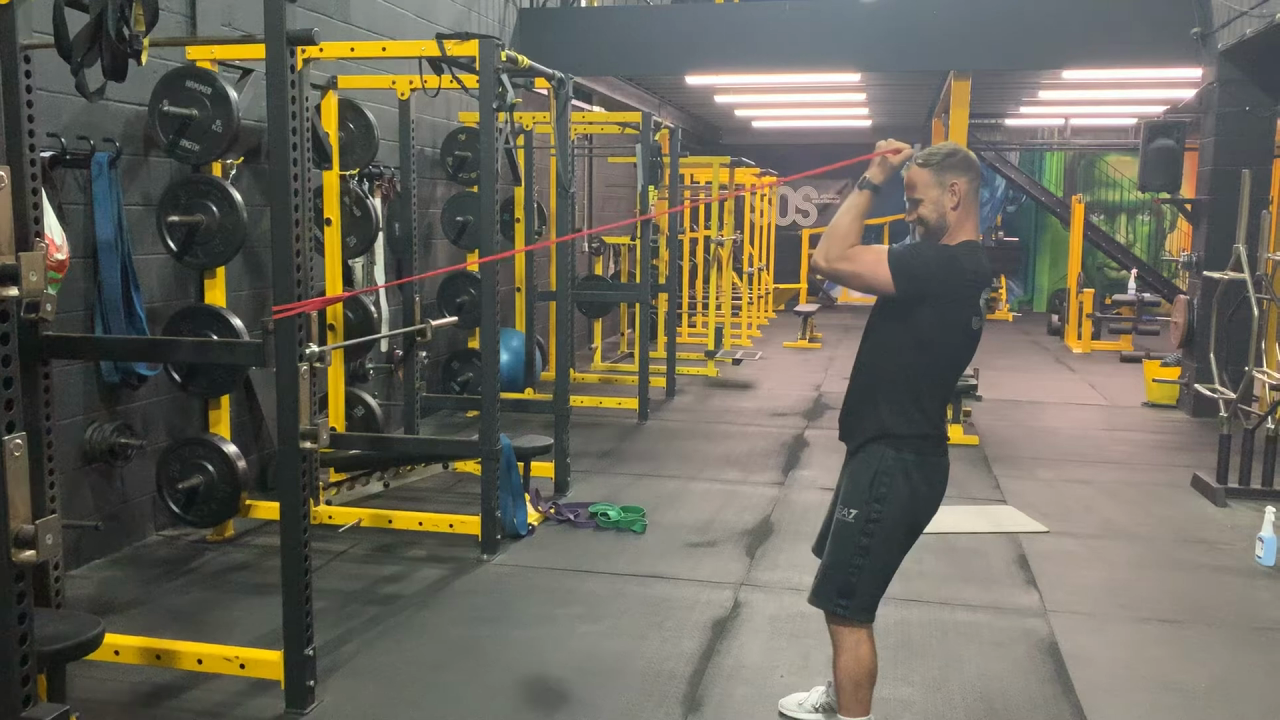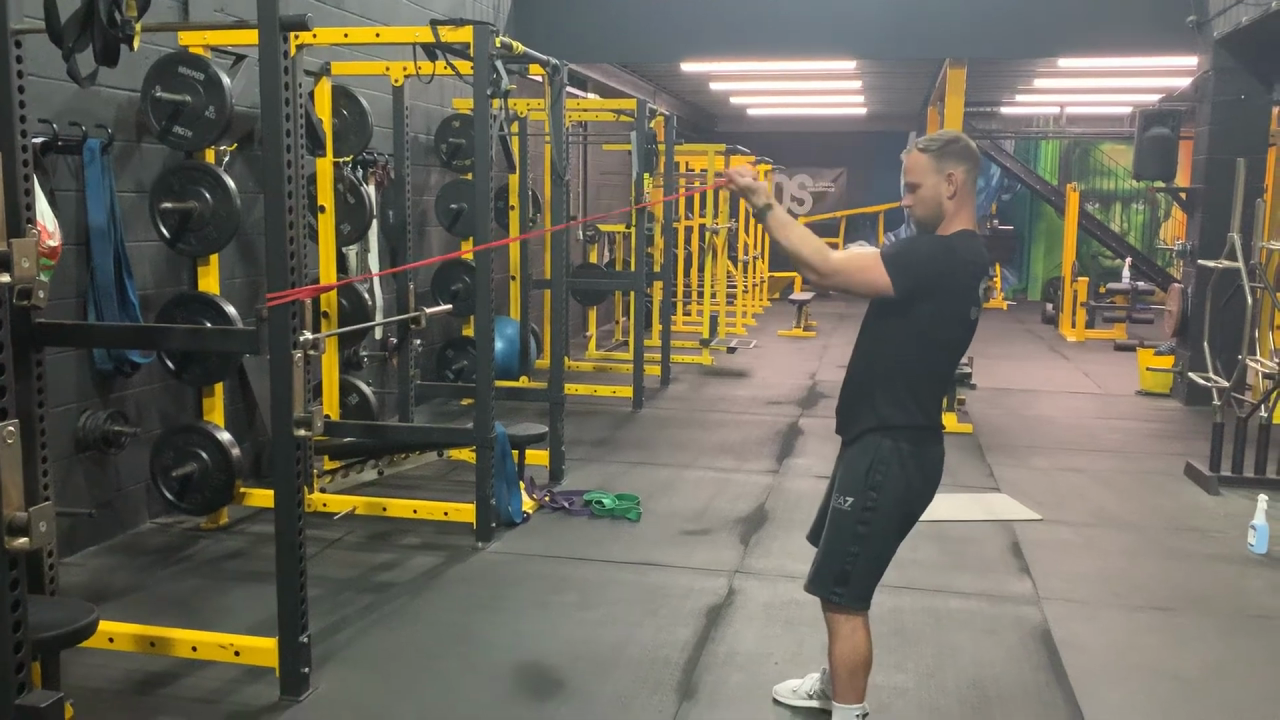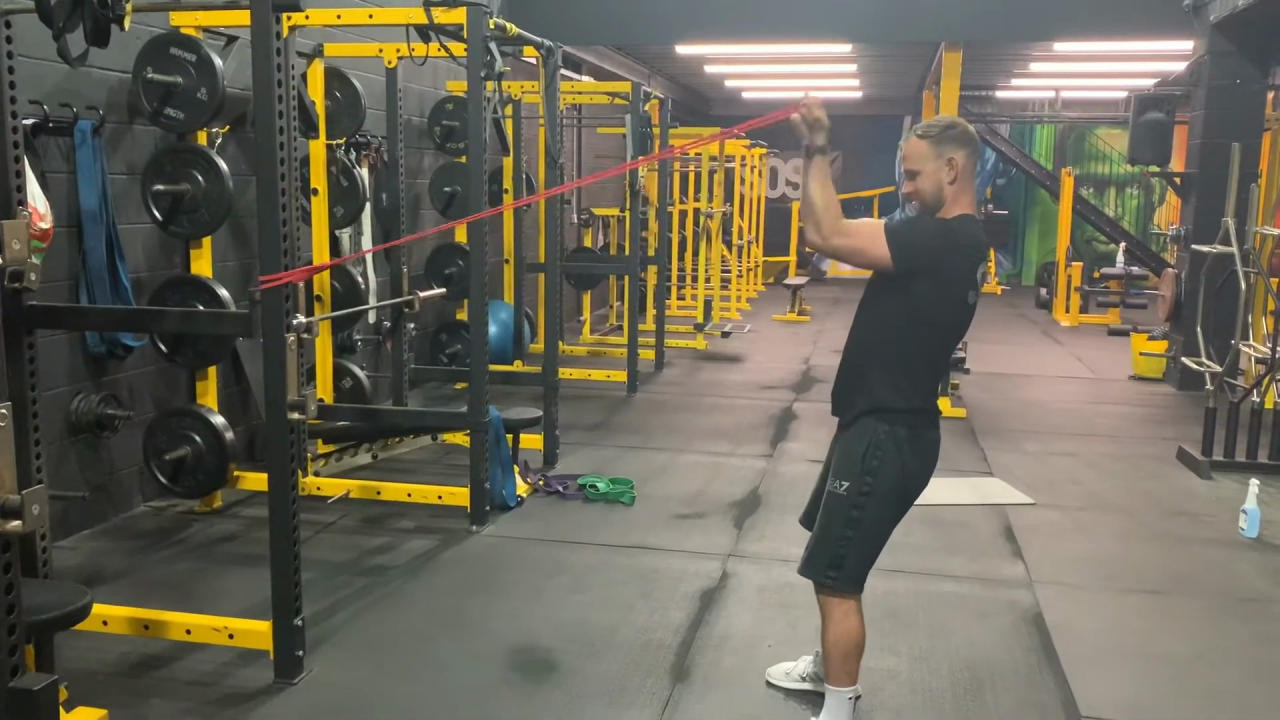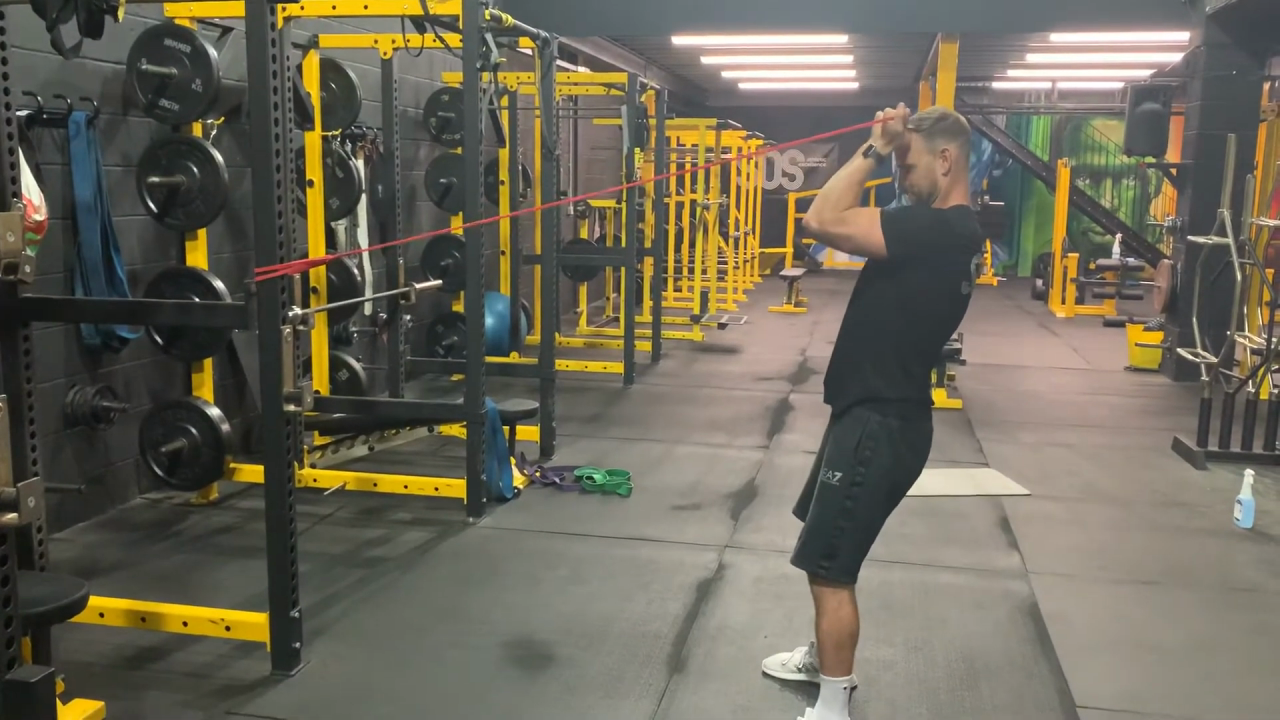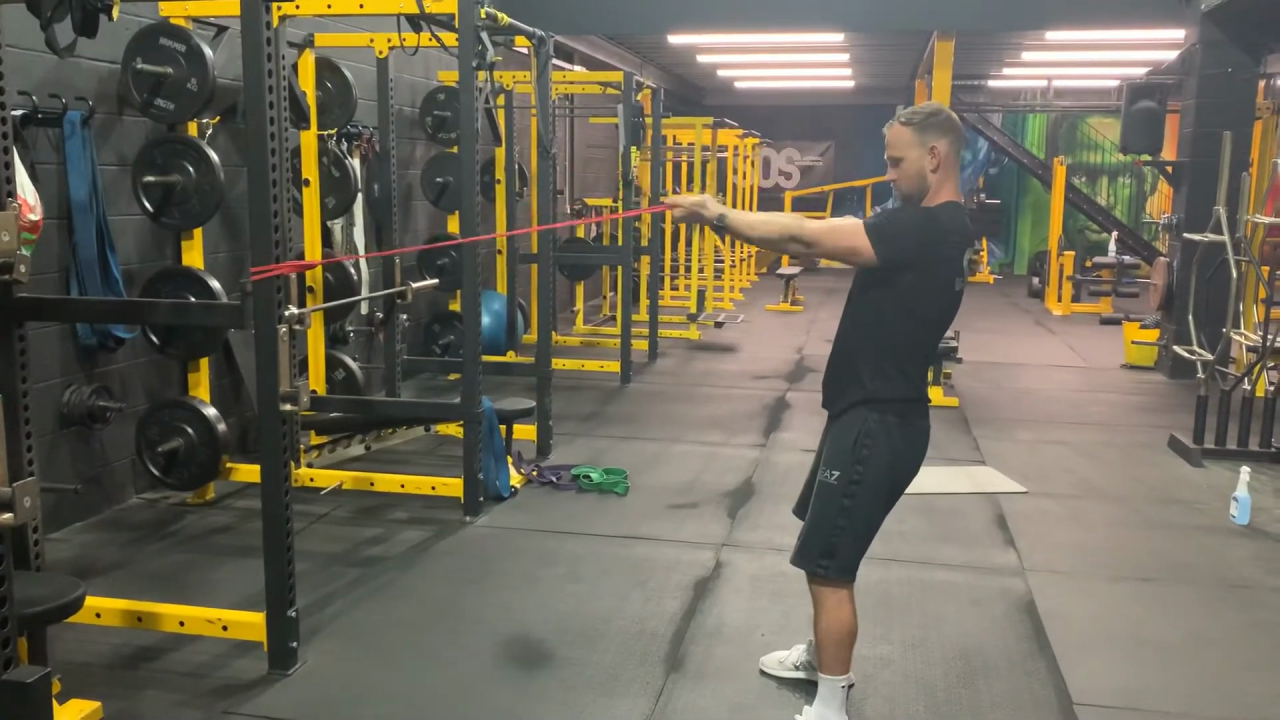
dt=1s
person 1, frame 1
left shoulder: (946, 267)
right shoulder: (956, 266)
left elbow: (831, 259)
left wrist: (870, 179)
left hip: (896, 462)
right hip: (894, 451)
left knee: (846, 606)
right knee: (844, 594)
person 1, frame 2
left shoulder: (942, 258)
right shoulder: (949, 255)
left elbow: (826, 269)
right elbow: (854, 267)
left wrist: (764, 203)
left hip: (892, 450)
right hip: (888, 439)
left knee: (841, 594)
right knee: (839, 580)
person 1, frame 3
left shoulder: (944, 242)
right shoulder: (946, 239)
left elbow: (828, 235)
right elbow: (848, 235)
left wrist: (814, 149)
left hip: (887, 434)
right hip: (882, 423)
left knee: (834, 576)
right knee: (833, 562)
right ankle: (828, 666)
person 1, frame 4
left shoulder: (939, 230)
right shoulder: (946, 229)
left elbow: (823, 221)
right elbow: (843, 224)
left wrist: (873, 150)
left hip: (879, 423)
right hip: (876, 411)
left knee: (827, 567)
right knee: (827, 552)
right ankle: (826, 657)
person 1, frame 5
left shoulder: (928, 230)
right shoulder: (937, 226)
left elbow: (807, 238)
left wrist: (716, 213)
left hip: (878, 423)
right hip: (875, 412)
left knee: (826, 565)
right knee: (826, 549)
right ankle: (824, 655)
